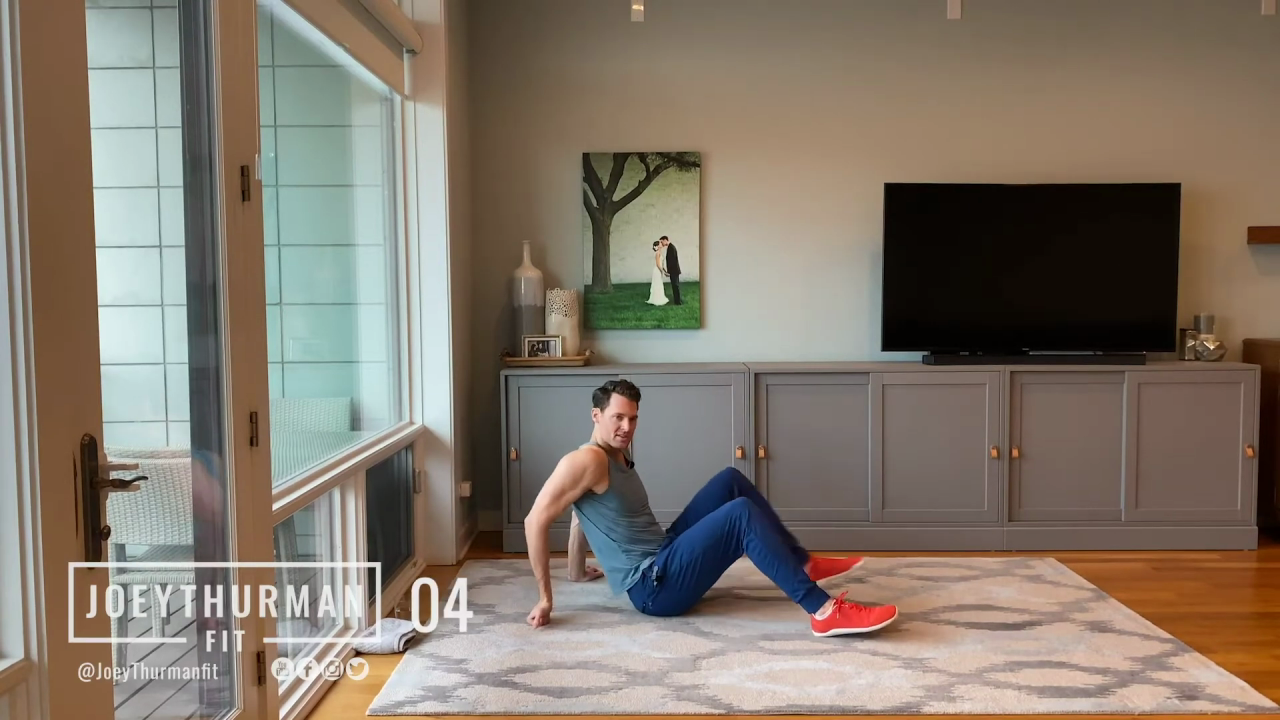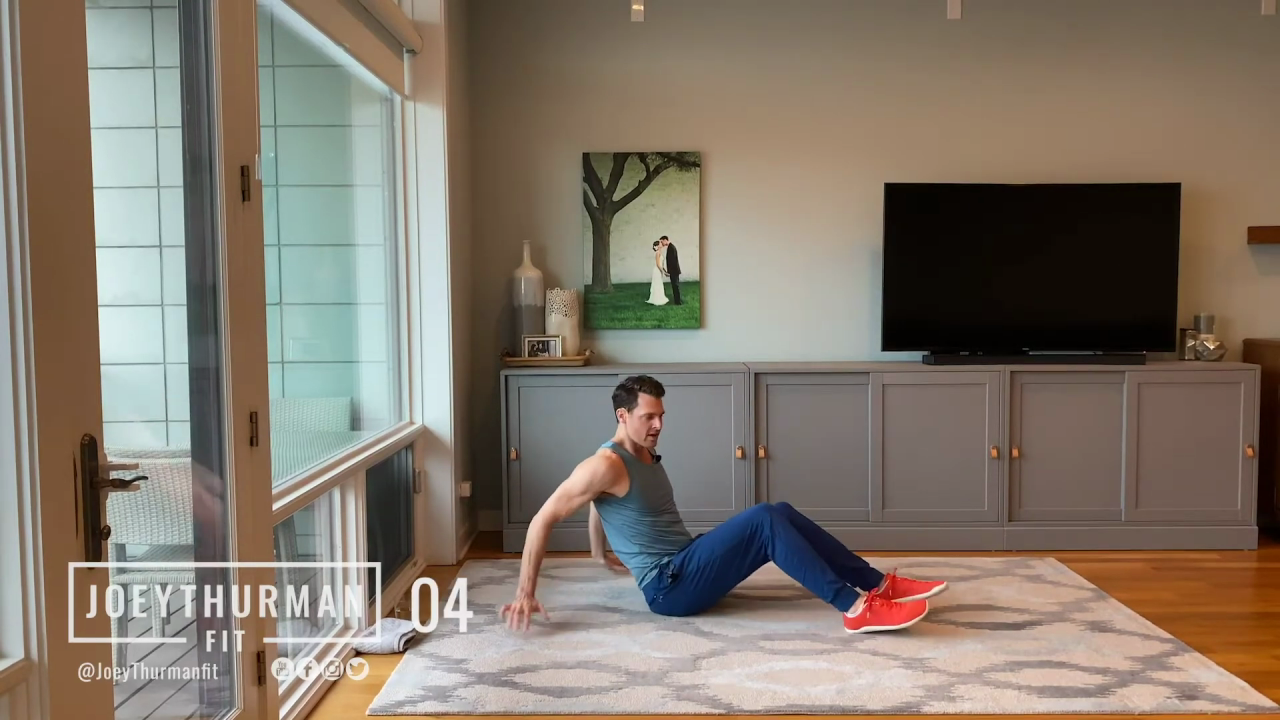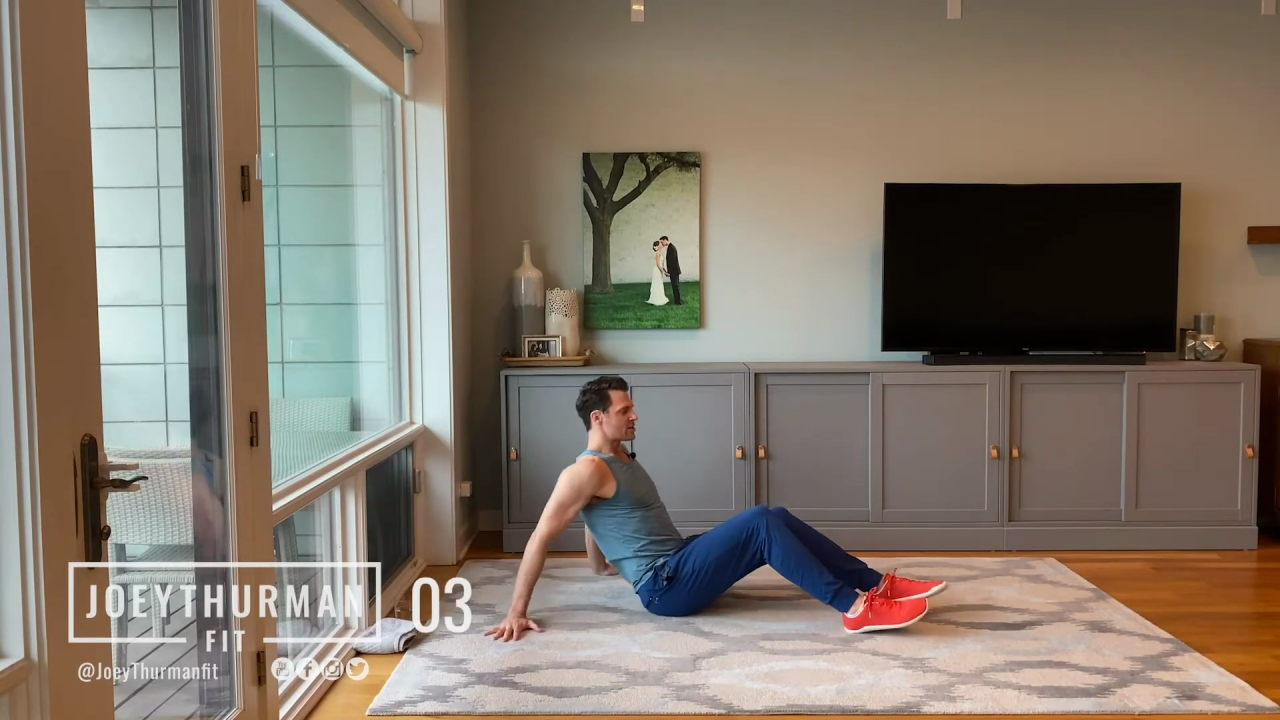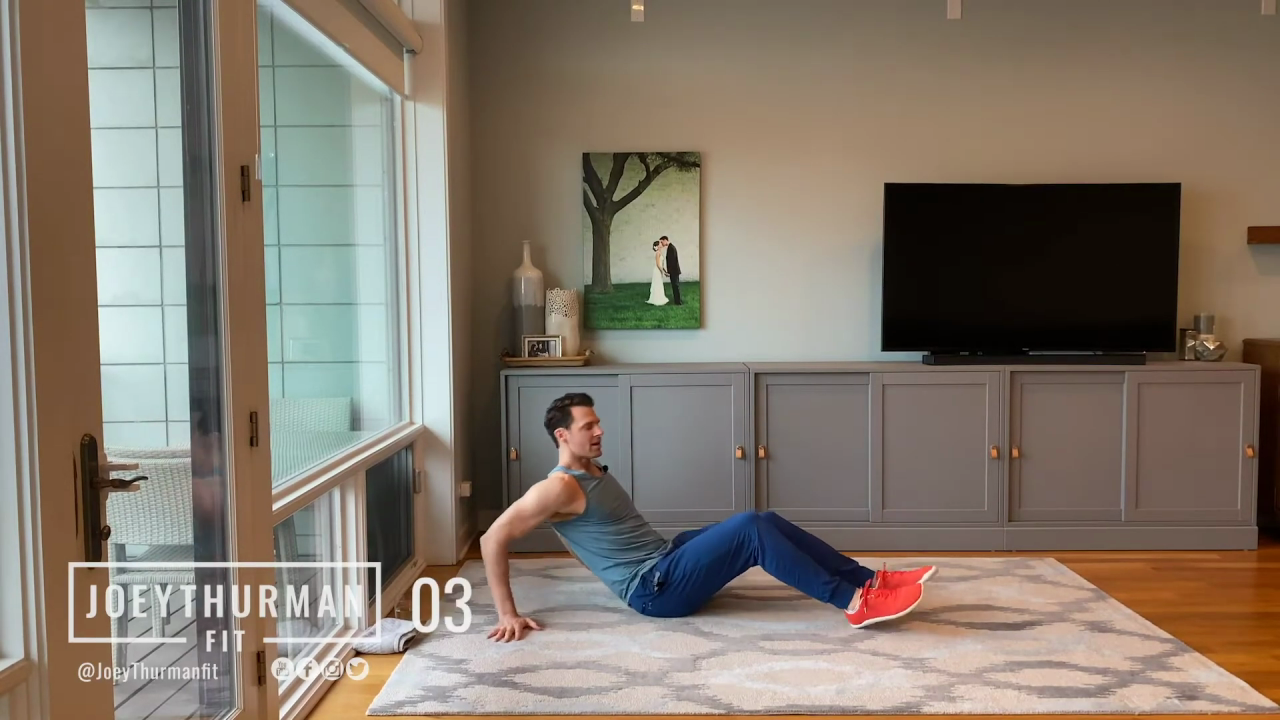
dt=0.4s
person 1, frame 1
left shoulder: (619, 452)
right shoulder: (586, 461)
left elbow: (583, 515)
right elbow: (536, 521)
left wrist: (578, 570)
right wrist: (545, 598)
left hip: (665, 556)
right hip: (654, 588)
left knee: (730, 480)
right knee: (742, 513)
left ankle: (802, 565)
right ankle: (824, 611)
person 1, frame 2
left shoulder: (645, 454)
right shoulder: (606, 465)
right elbow: (543, 519)
left wrist: (603, 555)
right wrist: (525, 592)
left hip: (686, 560)
right hip: (669, 587)
left knee: (782, 513)
right knee: (764, 519)
left ankle: (881, 585)
right ankle: (856, 608)
person 1, frame 3
left shoulder: (620, 457)
right shoulder: (586, 471)
right elbow: (541, 537)
left wrist: (600, 565)
right wrist: (516, 612)
left hip: (680, 561)
right hip: (665, 588)
left knee: (778, 518)
right knee: (760, 522)
left ankle: (878, 584)
right ankle: (855, 608)
person 1, frame 4
left shoulder: (594, 472)
right shoulder: (558, 488)
right elbow: (493, 539)
right wrist: (508, 613)
left hip: (668, 556)
right hip: (656, 590)
left knee: (768, 521)
right knee: (751, 526)
left ankle: (871, 580)
right ankle: (853, 603)
